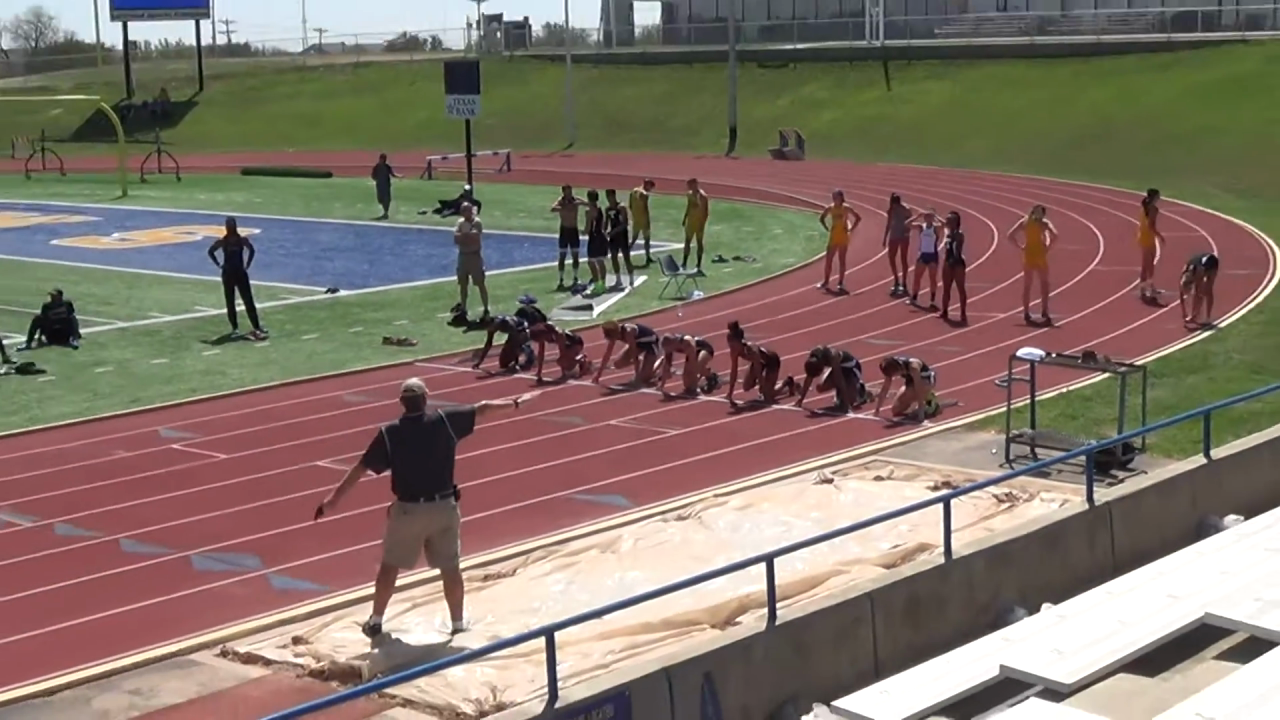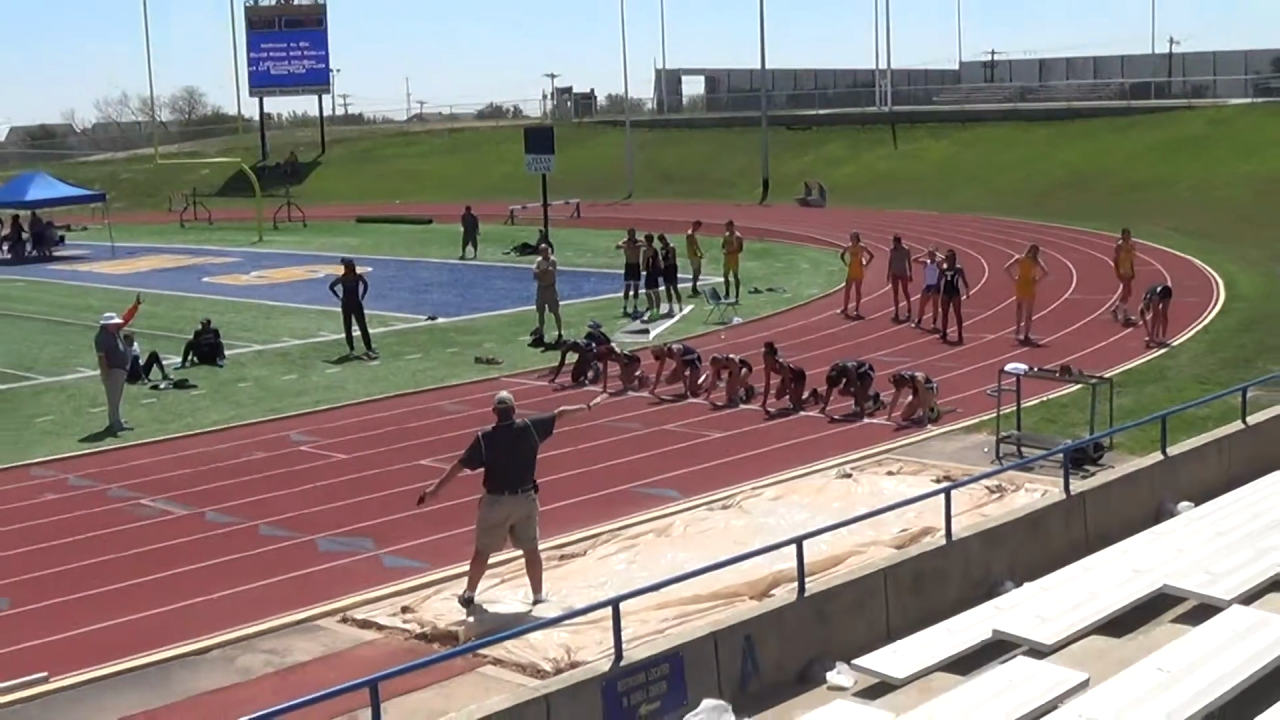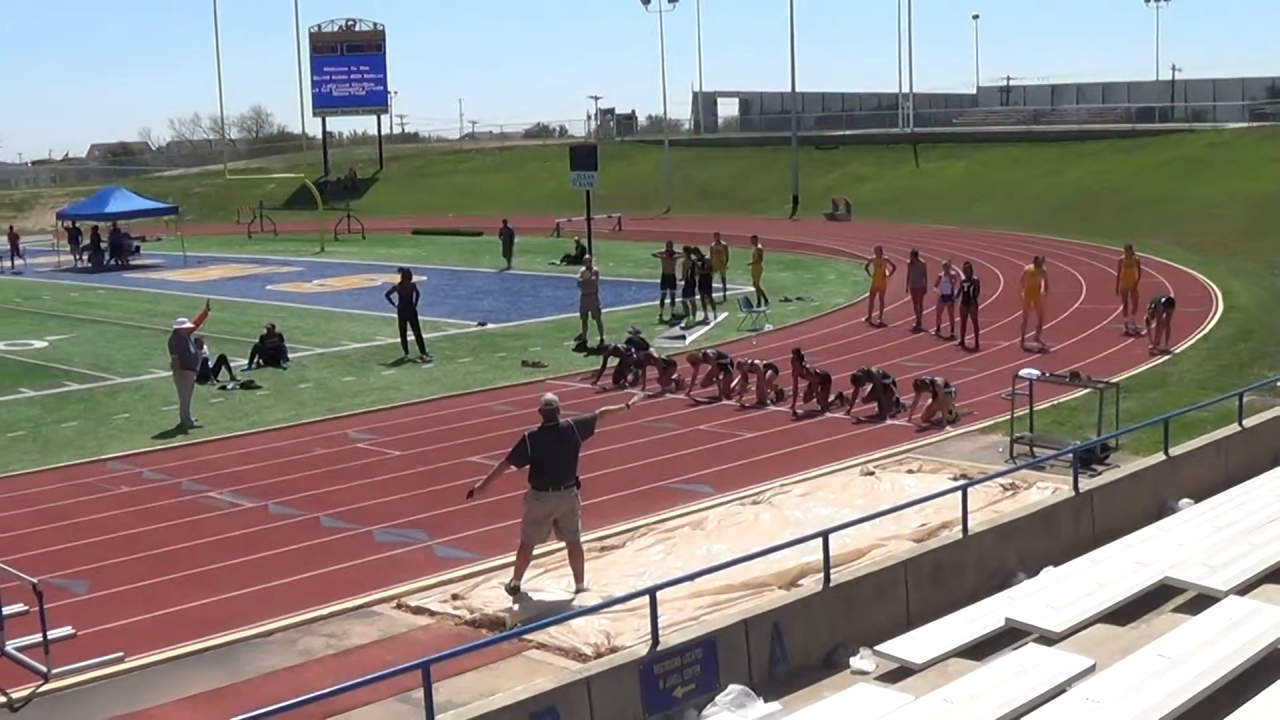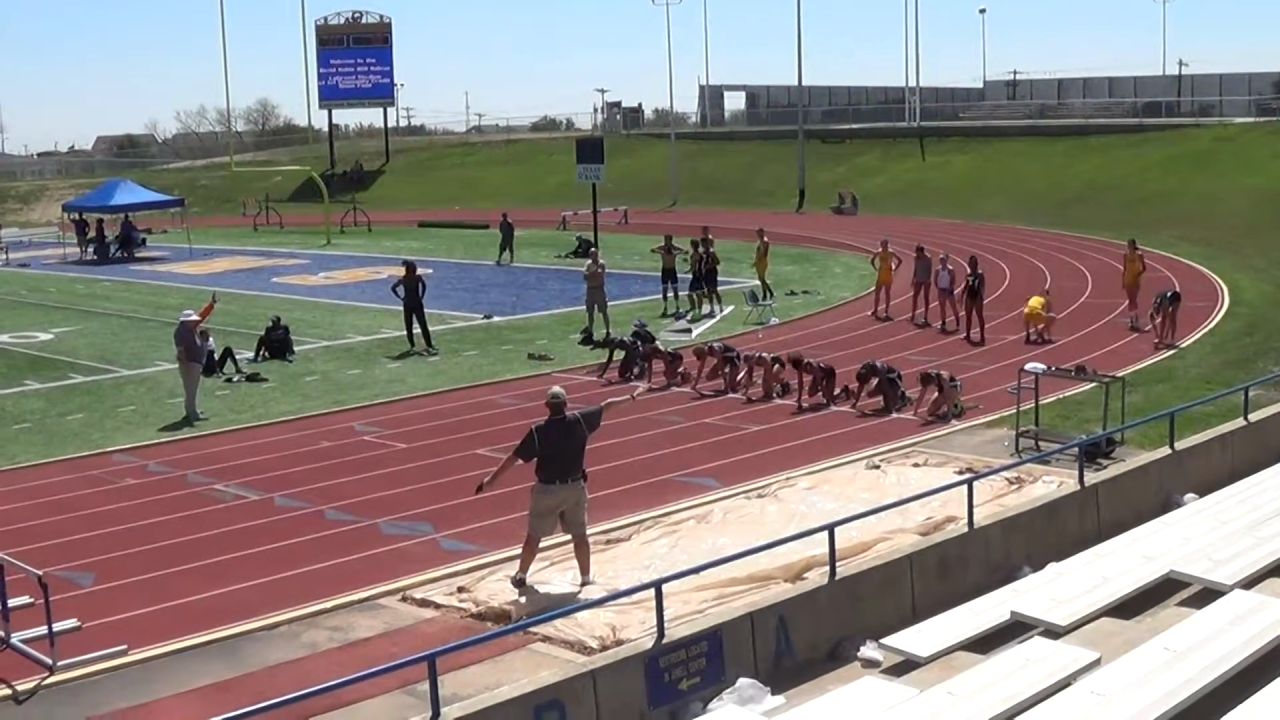
dt=0.7s
person 1, frame 1
left shoulder: (389, 433)
right shoulder: (444, 420)
left elbow: (362, 467)
right elbow: (483, 409)
left wrist: (335, 496)
right wrist: (516, 402)
left hip: (407, 510)
right hip: (444, 506)
left knee: (390, 566)
right knee: (450, 568)
left ankle: (375, 621)
right ankle: (458, 624)
person 1, frame 2
left shoulder: (485, 438)
right shoulder: (530, 427)
left elbow: (459, 465)
right elbow: (560, 414)
left wrist: (436, 488)
right wrist: (588, 406)
left hip: (496, 501)
right hip: (525, 499)
left knee: (482, 551)
right knee: (531, 550)
left ankle: (469, 595)
right ankle: (539, 597)
person 1, frame 3
left shoulder: (530, 438)
right shoulder: (572, 428)
left elbow: (506, 463)
right elbow: (601, 414)
left wrist: (483, 484)
left hip: (540, 497)
right hip: (568, 494)
left knee: (527, 543)
right knee: (574, 542)
left ankle: (515, 584)
right ankle: (580, 586)
person 1, frame 4
left shoulder: (538, 431)
right shoulder: (579, 421)
left elbow: (514, 457)
right elbow: (607, 405)
left wrist: (492, 478)
left hip: (547, 490)
right hip: (575, 487)
left knee: (534, 536)
right knee: (580, 535)
left ankle: (520, 577)
